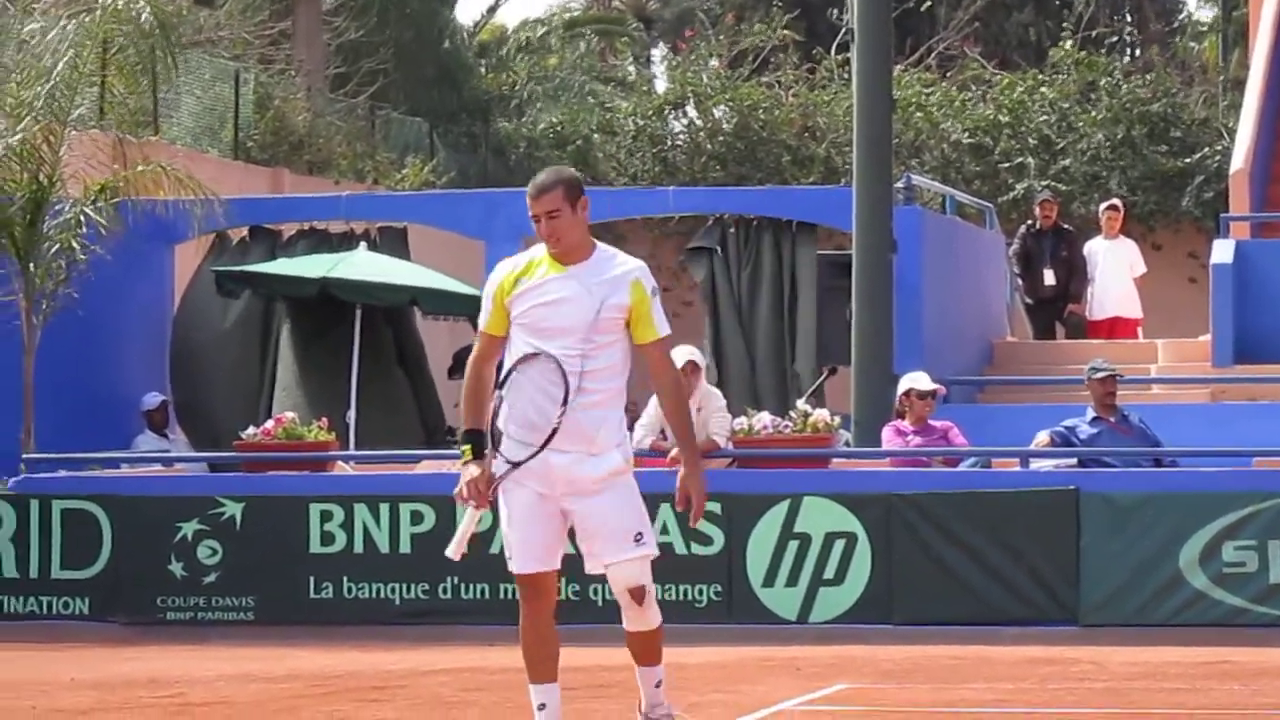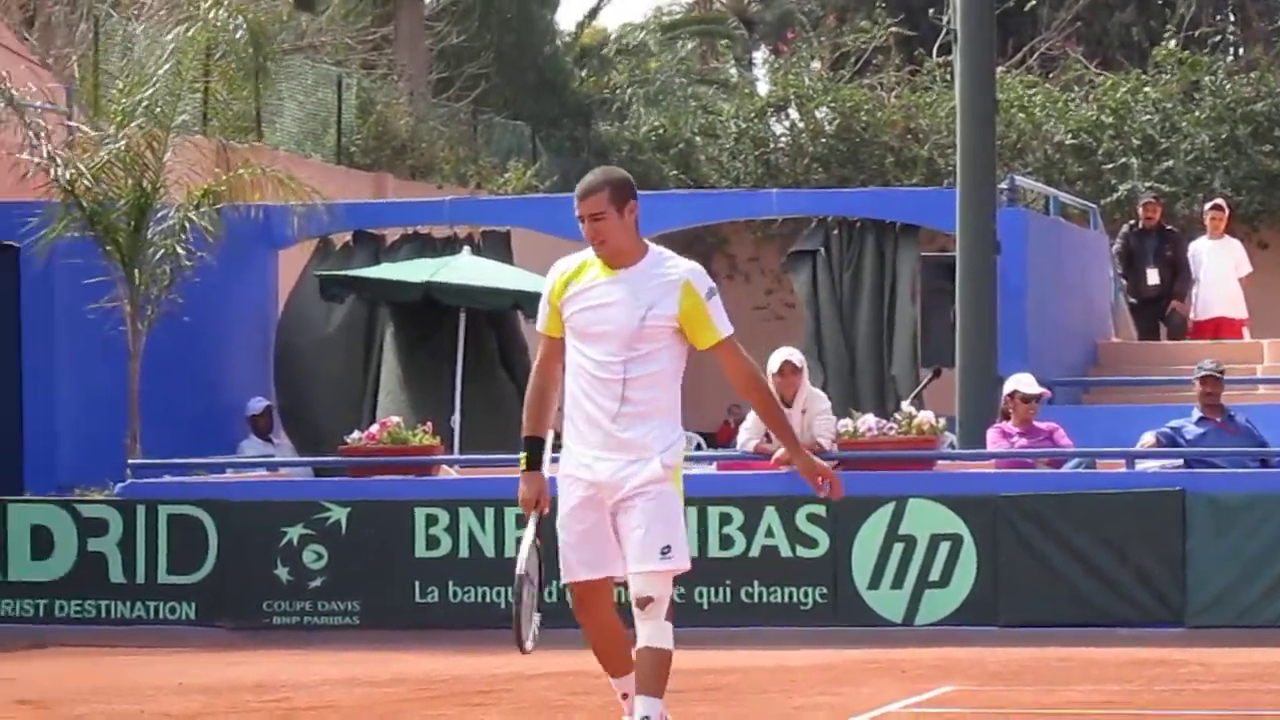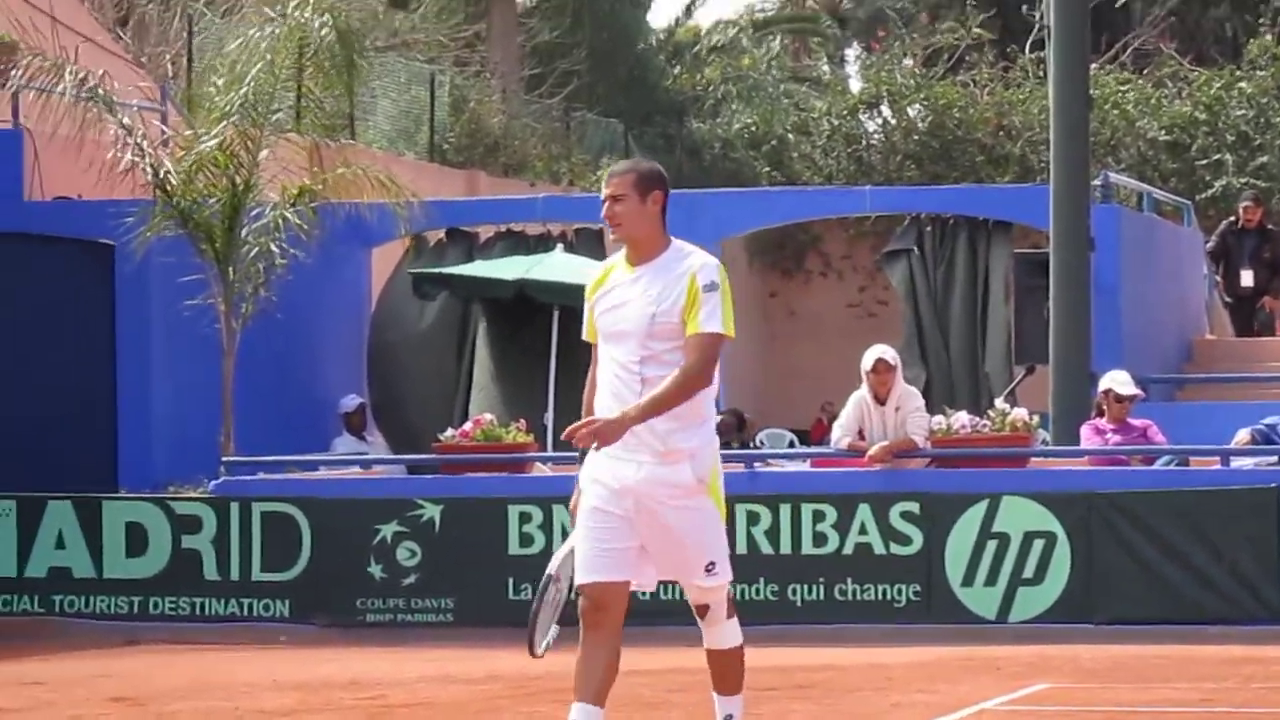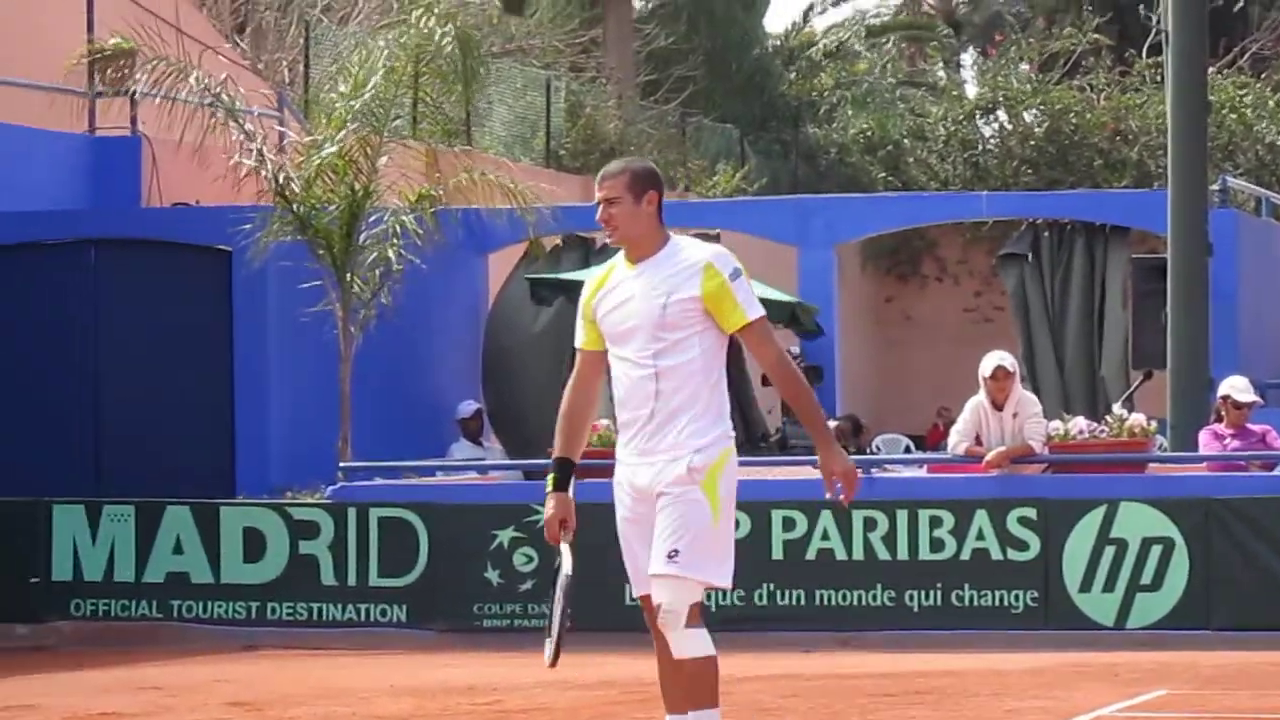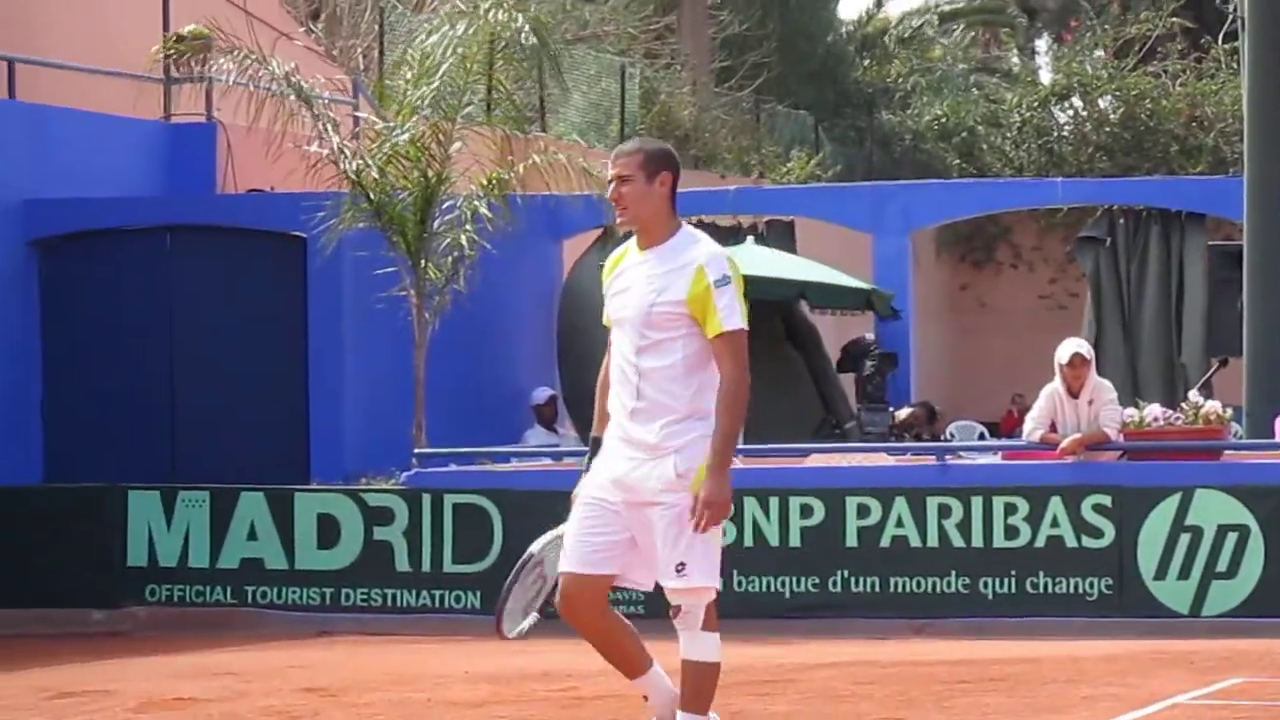
dt=0.5s
person 1, frame 1
left shoulder: (629, 276)
right shoulder: (509, 277)
left elbow: (663, 372)
right elbow: (480, 365)
left wrist: (690, 459)
right wrist: (474, 453)
left hip: (602, 460)
right hip: (524, 462)
left knee: (634, 584)
right knee: (535, 595)
person 1, frame 2
left shoulder: (683, 280)
right shoulder: (565, 278)
left elbow: (739, 370)
right elbow: (545, 372)
left wrist: (796, 449)
right wrist: (530, 465)
left hip: (650, 467)
right hip: (581, 468)
left knee: (650, 602)
right knee: (588, 602)
person 1, frame 3
left shoulder: (700, 273)
right shoulder: (602, 280)
left elbow: (700, 369)
left wrist: (625, 420)
right wrist: (581, 474)
left hip: (683, 472)
right hip: (608, 473)
left knee: (711, 606)
right knee: (598, 606)
person 1, frame 4
left shoulder: (708, 265)
right shoulder: (599, 286)
left elbow: (773, 358)
right elbow: (582, 389)
left wrist: (826, 443)
right wrist: (559, 485)
left hip: (696, 465)
right hip: (633, 475)
left knee: (677, 610)
right knee: (661, 618)
person 1, frame 5
left shoulder: (707, 264)
right shoulder: (617, 263)
left elbow: (735, 374)
left wrist: (715, 469)
right wrist: (596, 452)
left hip: (681, 465)
right hip: (615, 462)
left knee: (693, 608)
right knee: (577, 596)
